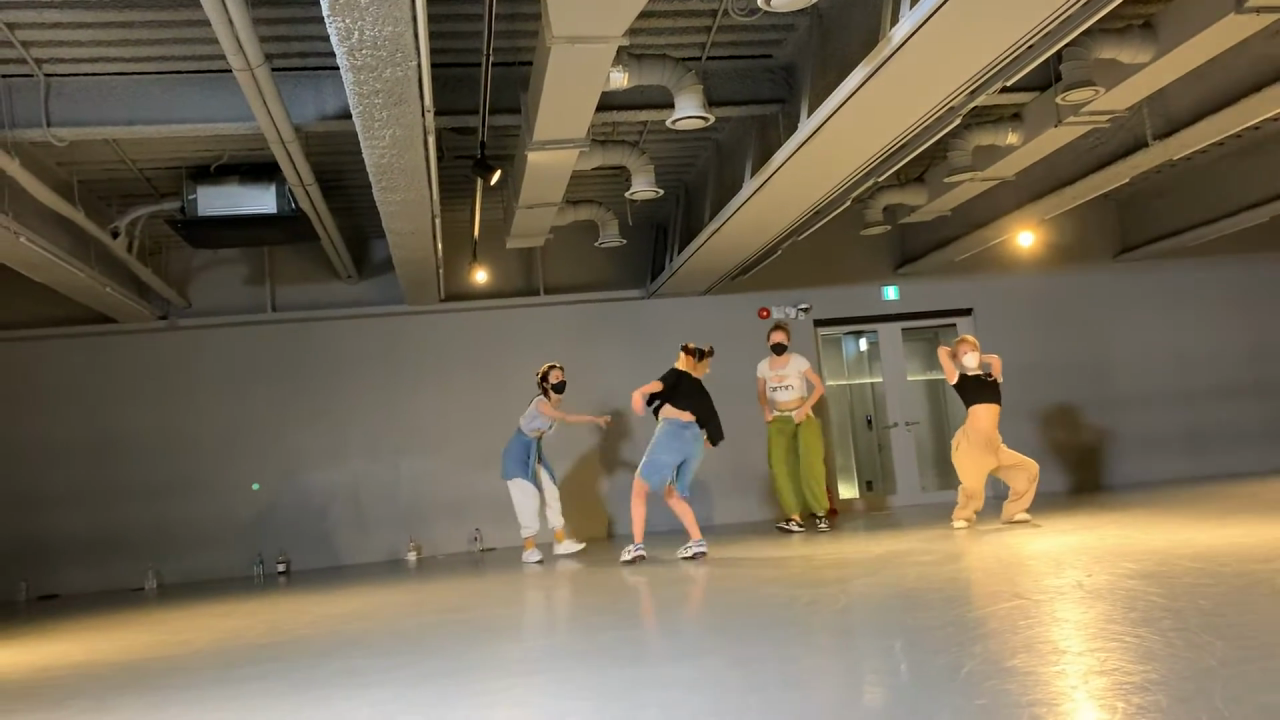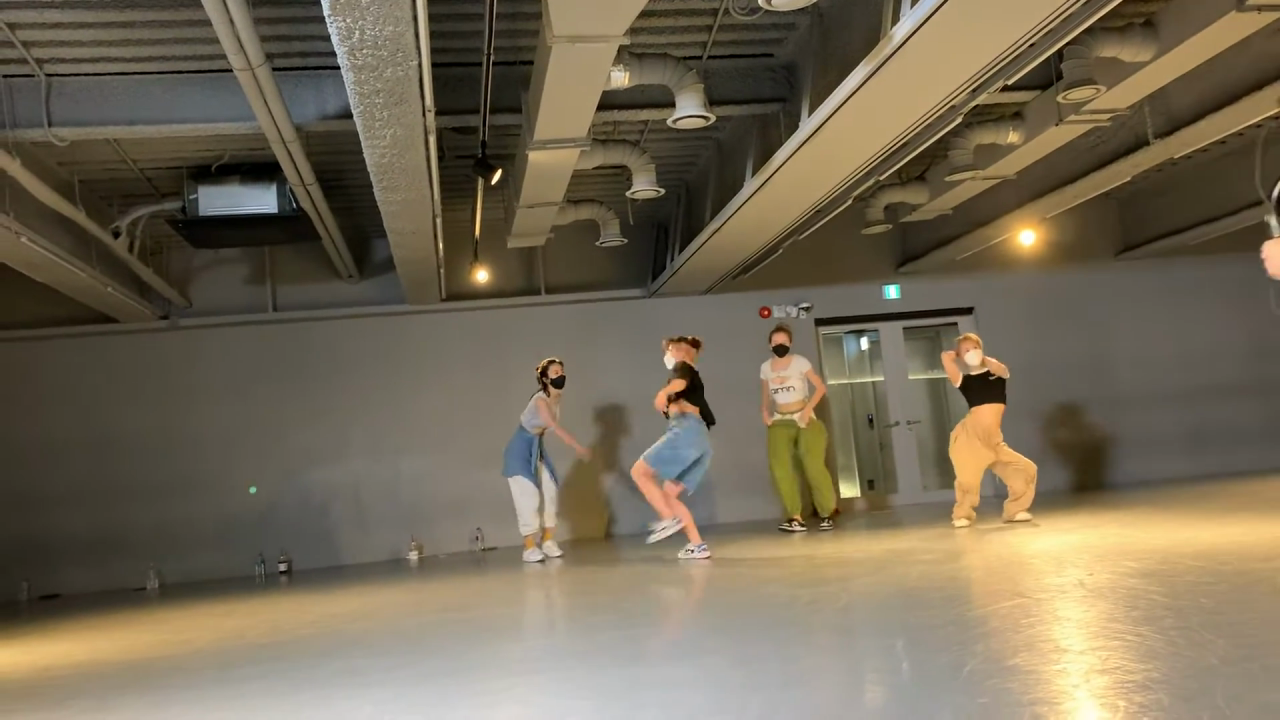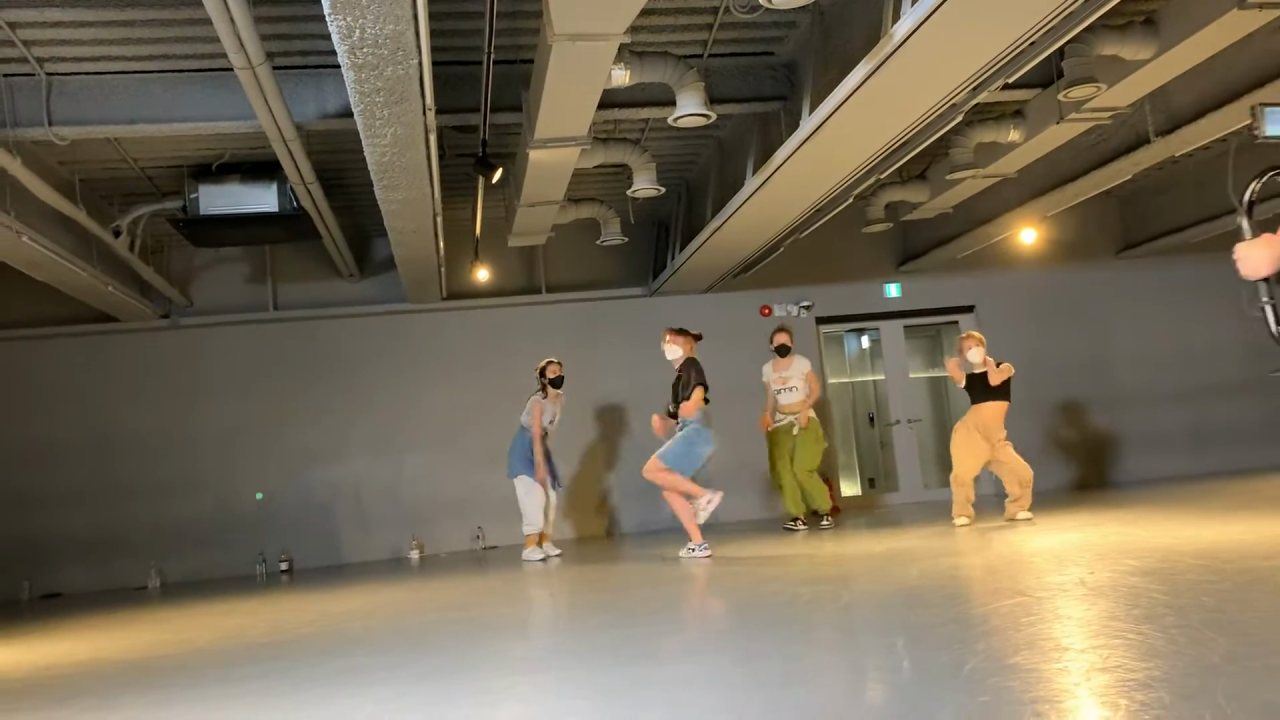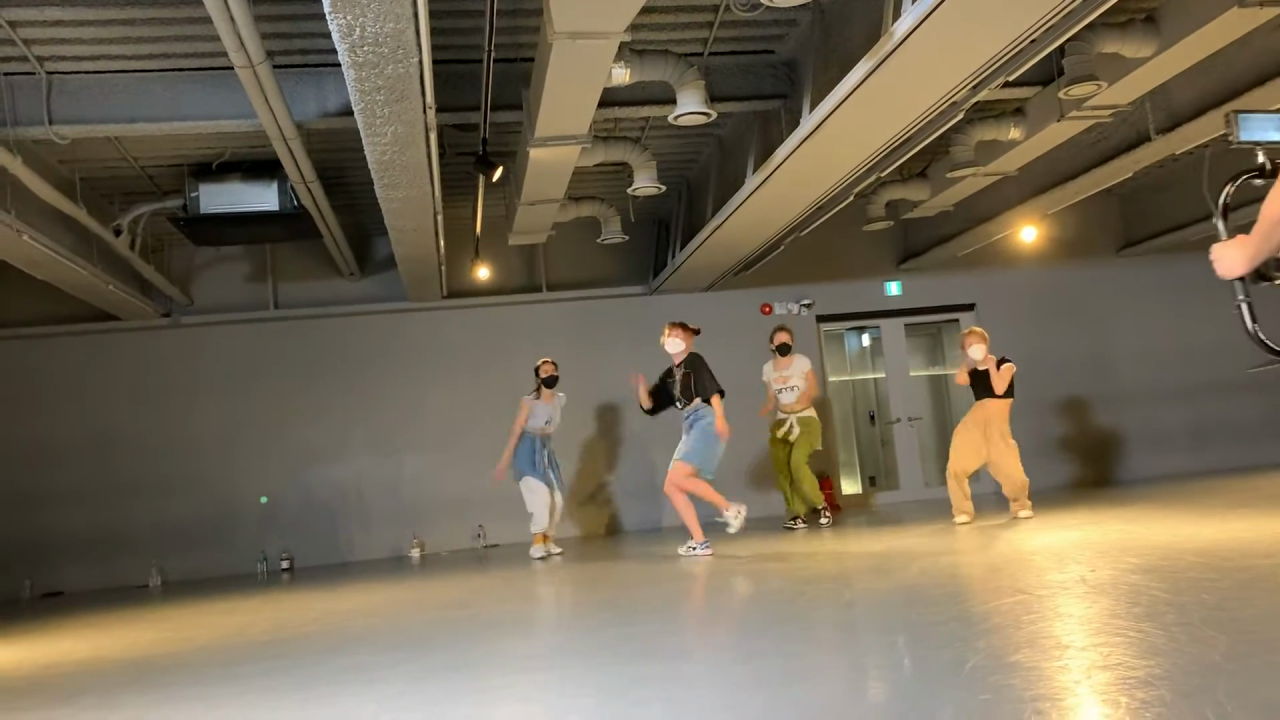
dt=0.1s
person 1, frame 1
left shoulder: (676, 375)
right shoulder: (703, 394)
left elbow: (660, 383)
right elbow: (714, 436)
left wrist: (640, 392)
left hip: (670, 434)
right hip: (694, 440)
left knee: (639, 493)
right knee: (672, 497)
left ankle: (637, 546)
right ankle: (697, 541)
person 1, frame 2
left shoulder: (683, 367)
right shoulder: (694, 379)
left elbow: (681, 381)
right elbow: (708, 418)
left wrist: (666, 391)
left hip: (685, 431)
right hip: (700, 438)
left knee: (638, 472)
right knee: (669, 494)
left ankle: (669, 519)
right ankle: (697, 545)
person 1, frame 3
left shoulder: (690, 366)
right shoulder: (679, 374)
left elbow: (699, 385)
left wrist: (692, 403)
right wrist: (661, 421)
left hip: (696, 429)
right hip: (689, 432)
left knee: (650, 470)
right knee: (670, 491)
left ankle: (704, 495)
right ankle: (698, 543)
person 1, frame 4
left shoulder: (694, 361)
right shoulder: (669, 374)
left elbow: (713, 388)
right elbow: (648, 405)
left wrist: (719, 416)
right wrist: (641, 387)
left hip: (705, 423)
right hip: (691, 427)
left knee: (680, 478)
right knee: (671, 487)
left ankle: (729, 508)
right ankle: (699, 542)
person 2, frame 1
left shoulder: (798, 361)
right shoulder: (763, 366)
left elbow: (819, 386)
right elbow: (761, 393)
left wrist: (805, 407)
right wrist: (765, 409)
left hip: (801, 416)
right hip: (778, 420)
left knee: (811, 462)
right knee: (779, 466)
left ankle: (821, 512)
right ankle: (794, 517)
person 2, frame 2
left shoulder: (800, 362)
right shoulder: (766, 368)
left elbow: (820, 387)
left wrist: (808, 409)
right wrist: (764, 412)
left hip: (804, 419)
right hip: (780, 423)
left knee: (814, 466)
right knee: (779, 468)
left ankle: (826, 513)
right ankle: (795, 517)
person 2, frame 3
left shoulder: (802, 362)
right shoulder: (768, 369)
left elbow: (816, 389)
left wrist: (806, 407)
right wrist: (766, 414)
left hip: (804, 420)
right hip: (781, 423)
left knee: (802, 467)
right knee: (781, 470)
left ankle: (823, 510)
right ankle: (798, 515)
person 2, frame 4
left shoulder: (802, 361)
right shoulder: (768, 368)
left elbow: (814, 389)
left wrist: (807, 395)
right wrist: (767, 407)
left hip: (806, 419)
right hip: (782, 422)
left knee: (797, 462)
right knee: (783, 469)
left ankle: (820, 504)
right ankle: (798, 514)
person 3, frame 1
left shoulder: (556, 402)
right shoulder: (541, 403)
right elbow: (564, 418)
right wrist: (594, 418)
left hip: (534, 450)
right hip: (519, 451)
left knee: (550, 492)
right knee: (529, 497)
left ankle: (561, 541)
right ankle: (529, 549)
person 3, frame 2
left shoulder: (557, 398)
right shoulder: (540, 399)
right elbow: (554, 426)
right wrist: (576, 446)
left hip: (535, 448)
right hip: (520, 448)
left knee: (549, 490)
right knee: (528, 496)
left ankle: (547, 540)
right ankle: (529, 547)
person 3, frame 3
left shoulder: (559, 400)
right shoulder: (537, 401)
right elbow: (535, 434)
right wrist: (541, 465)
left hip: (540, 448)
right hip: (524, 449)
left knee: (550, 497)
right knee: (535, 496)
left ankle: (544, 542)
right ankle: (530, 547)
person 3, frame 4
left shoulder: (560, 400)
right shoulder: (529, 402)
right elbow: (515, 432)
right wrist: (503, 461)
left hip: (545, 451)
right hip: (528, 452)
left knee: (556, 499)
right knee: (541, 495)
left ankle: (547, 541)
right ankle: (538, 542)
person 4, frame 1
left shoulder: (992, 375)
right shoulder: (959, 379)
left elbow: (995, 360)
right elbow: (942, 352)
left wrist: (980, 359)
right wrist: (958, 355)
left hip: (993, 441)
right hip: (970, 439)
left knee: (1030, 469)
right knee: (972, 484)
left ankle: (1013, 511)
right ankle: (962, 516)
person 4, frame 2
left shoulder: (998, 374)
right shoulder: (963, 380)
left elbow: (998, 367)
right elbow: (945, 356)
left wrist: (984, 359)
right wrist: (960, 356)
left hip: (993, 438)
right hip: (969, 434)
left knee: (1027, 469)
right knee: (968, 480)
left ankle: (1015, 510)
right ankle: (963, 514)
person 4, frame 3
left shoulder: (1003, 368)
right shoulder: (967, 377)
left elbow: (994, 380)
right elbow: (950, 365)
left wrist: (988, 363)
right wrist: (965, 361)
left hip: (996, 434)
right hip: (970, 428)
left knee: (1022, 472)
right knee: (961, 474)
left ankle: (1017, 508)
right ankle: (963, 513)
person 4, frame 4
left shoulder: (1005, 364)
right shoulder: (971, 374)
left elbow: (999, 389)
right elbow: (960, 380)
left wrist: (991, 363)
right wrist: (970, 362)
left hip: (1000, 428)
right hip: (973, 425)
left knee: (1014, 475)
right knee: (956, 468)
left ankle: (1020, 506)
right ankle: (963, 511)
